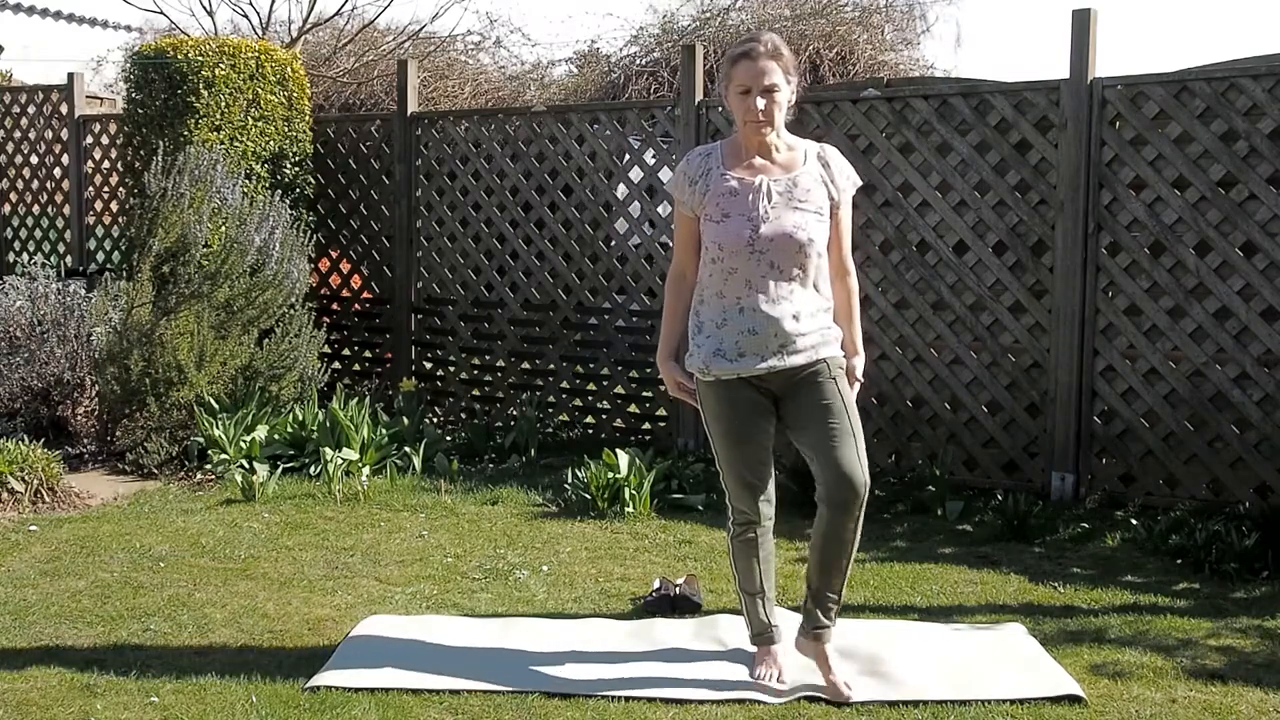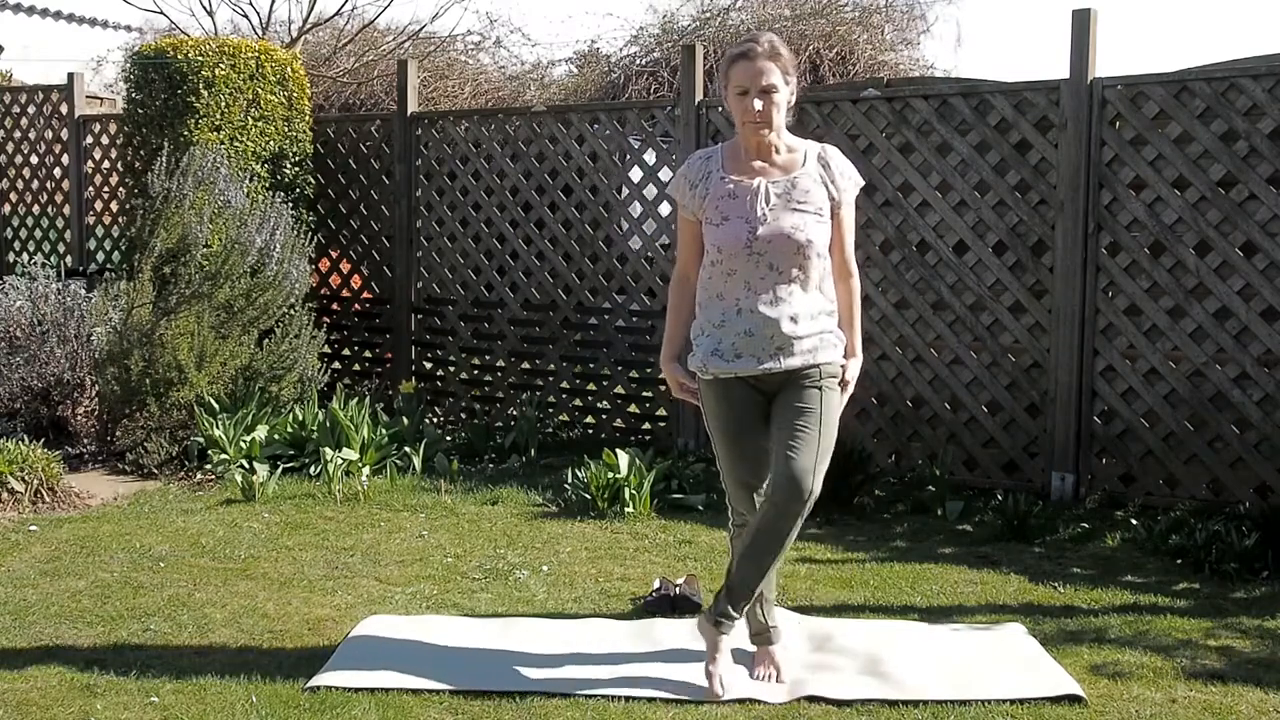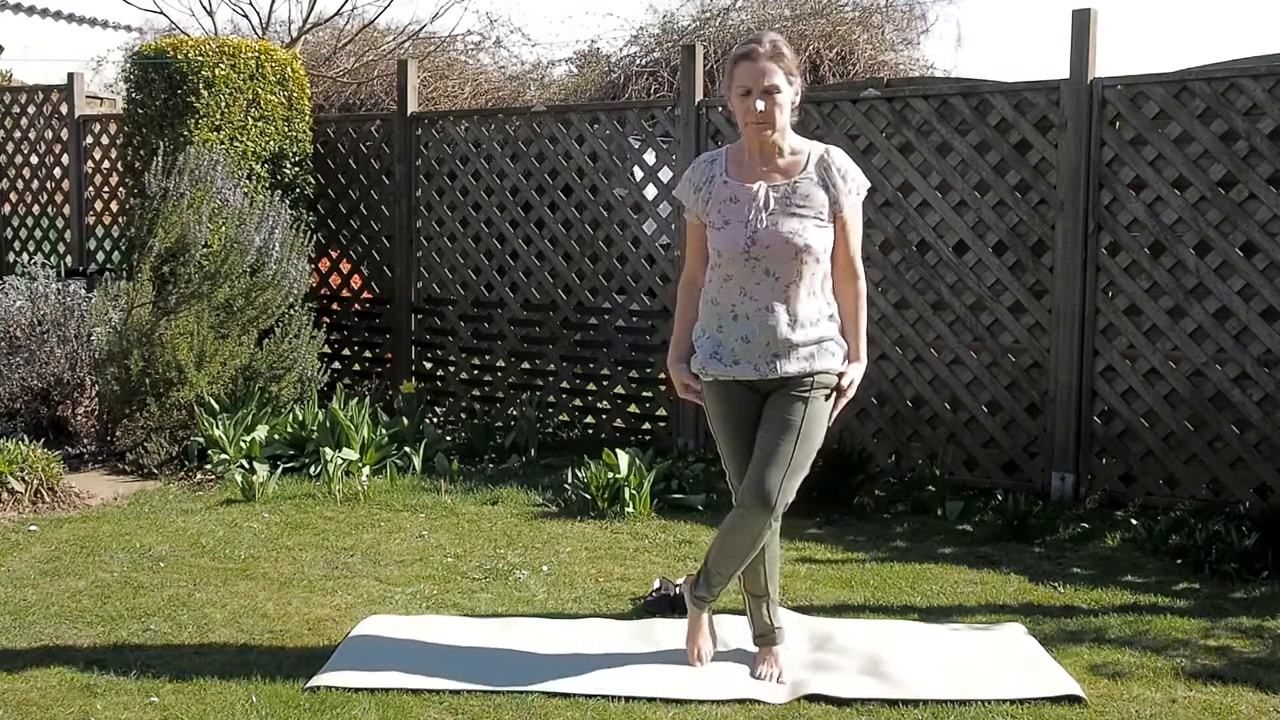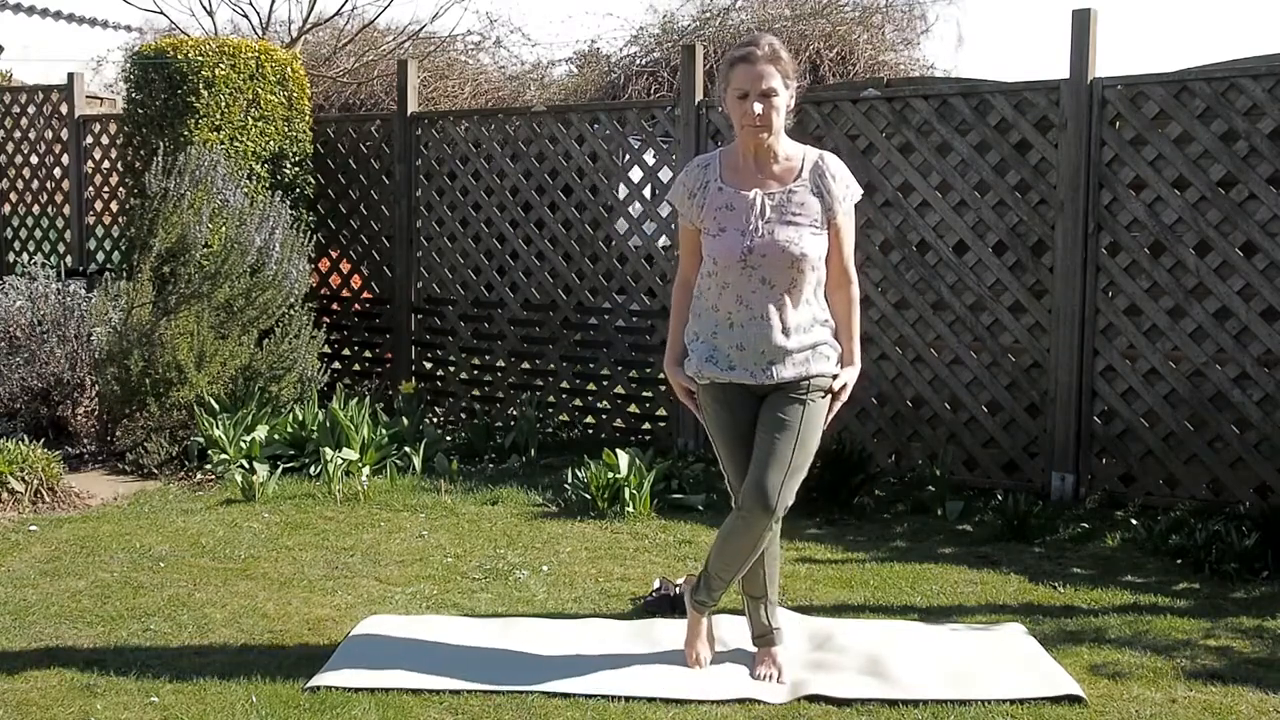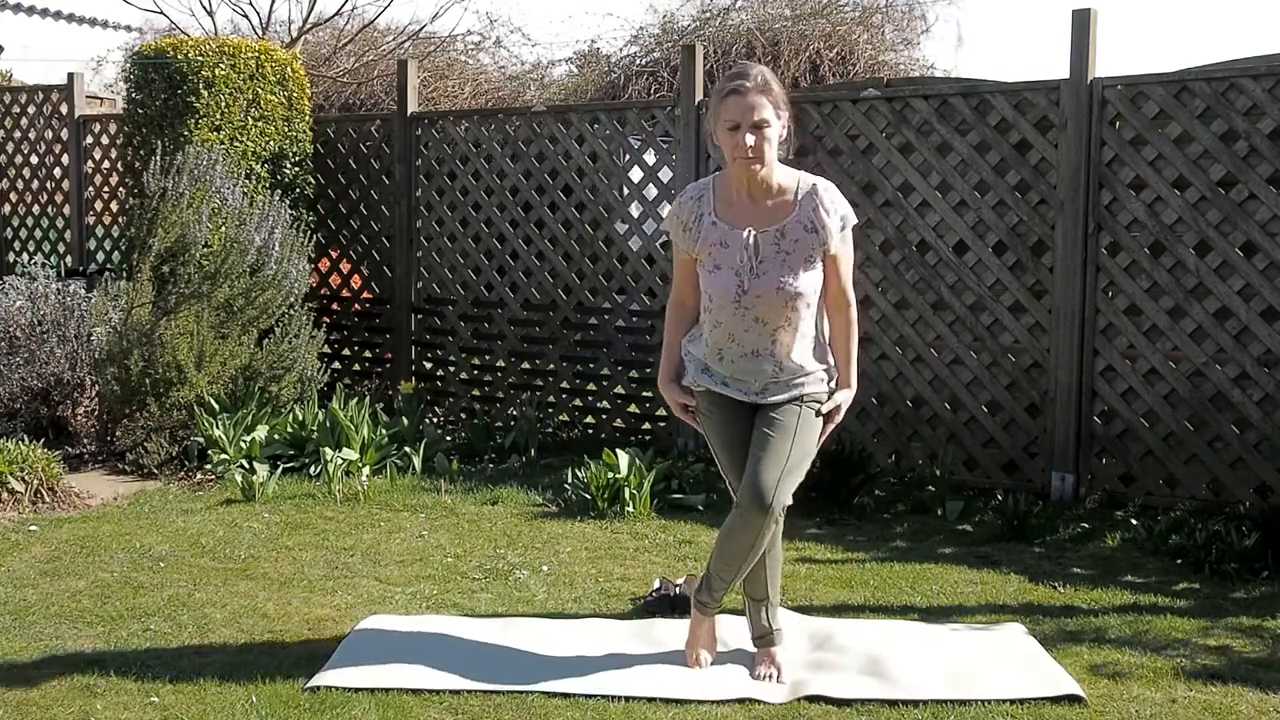
dt=0.5s
person 1, frame 1
left shoulder: (825, 167)
right shoulder: (699, 172)
left elbow: (841, 269)
right elbow: (683, 272)
left wrist: (854, 348)
right wrist: (667, 354)
left hip: (810, 359)
right hip: (725, 367)
left knee: (848, 482)
right knee: (749, 508)
left ankle: (816, 629)
right ankle: (765, 638)
person 1, frame 2
left shoulder: (827, 168)
right shoulder: (700, 174)
left elbow: (844, 271)
right elbow: (686, 274)
left wrist: (853, 351)
right wrist: (671, 355)
left hip: (809, 360)
right hip: (726, 366)
left knee: (797, 487)
right knee: (748, 504)
left ankle: (721, 617)
right ankle: (763, 636)
person 1, frame 3
left shoulder: (831, 171)
right shoulder: (706, 176)
left elbow: (850, 274)
right elbow: (694, 275)
left wrist: (857, 355)
right wrist: (678, 354)
left hip: (808, 366)
right hip: (726, 367)
left knee: (766, 500)
right knee: (755, 502)
left ankle: (700, 591)
right ankle: (768, 636)
person 1, frame 4
left shoulder: (825, 175)
right shoulder: (699, 179)
left elbow: (843, 278)
right elbow: (687, 278)
left wrist: (850, 358)
right wrist: (673, 358)
left hip: (802, 370)
right hip: (720, 370)
left knee: (767, 503)
right knee: (753, 505)
left ankle: (701, 596)
right ankle: (767, 637)
person 1, frame 5
left shoulder: (821, 204)
right shoulder: (694, 206)
left elbow: (841, 302)
right elbow: (683, 300)
left wrist: (847, 383)
right wrist: (668, 375)
left hip: (798, 387)
right hip: (717, 383)
left knee: (764, 500)
right knee: (758, 505)
left ankle: (704, 601)
right ankle: (767, 636)
